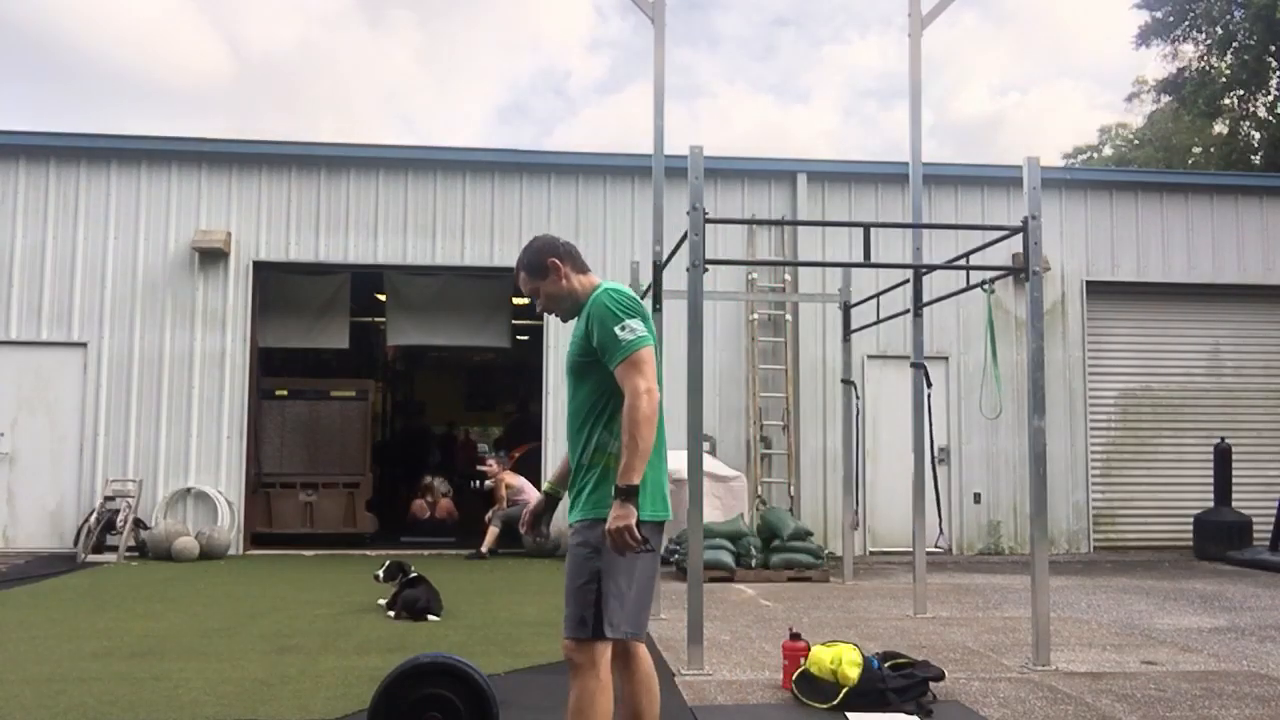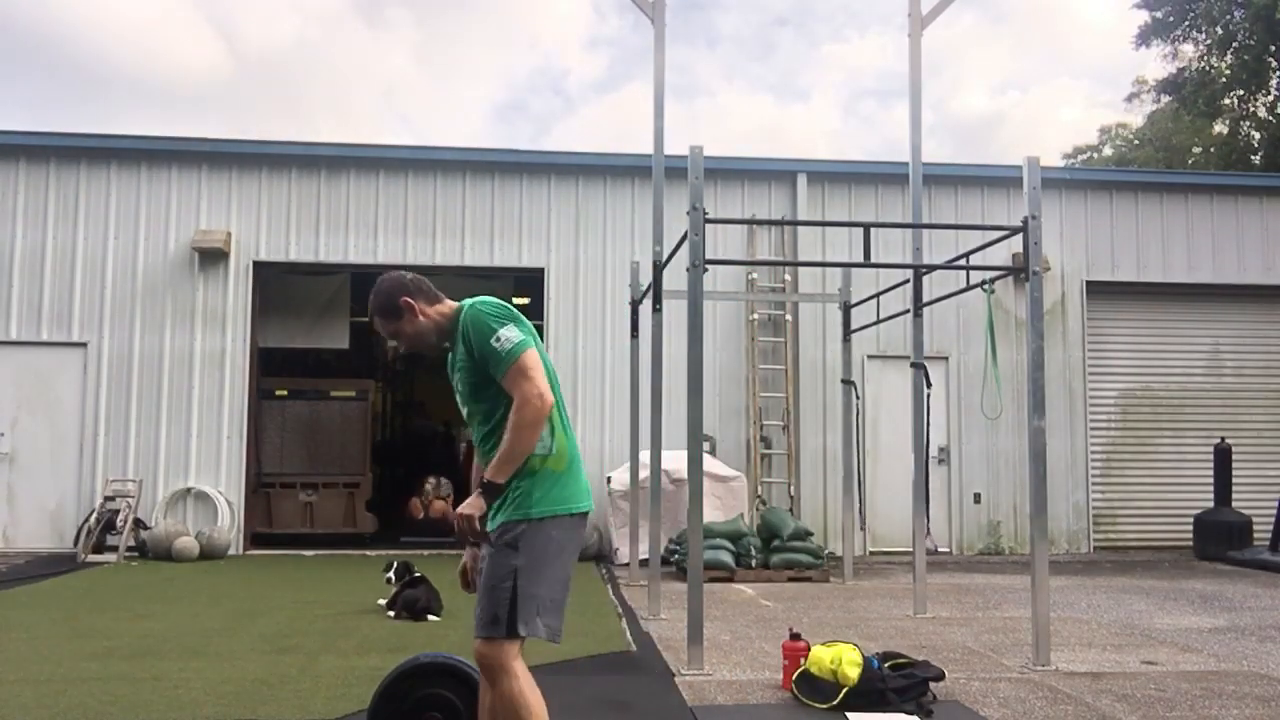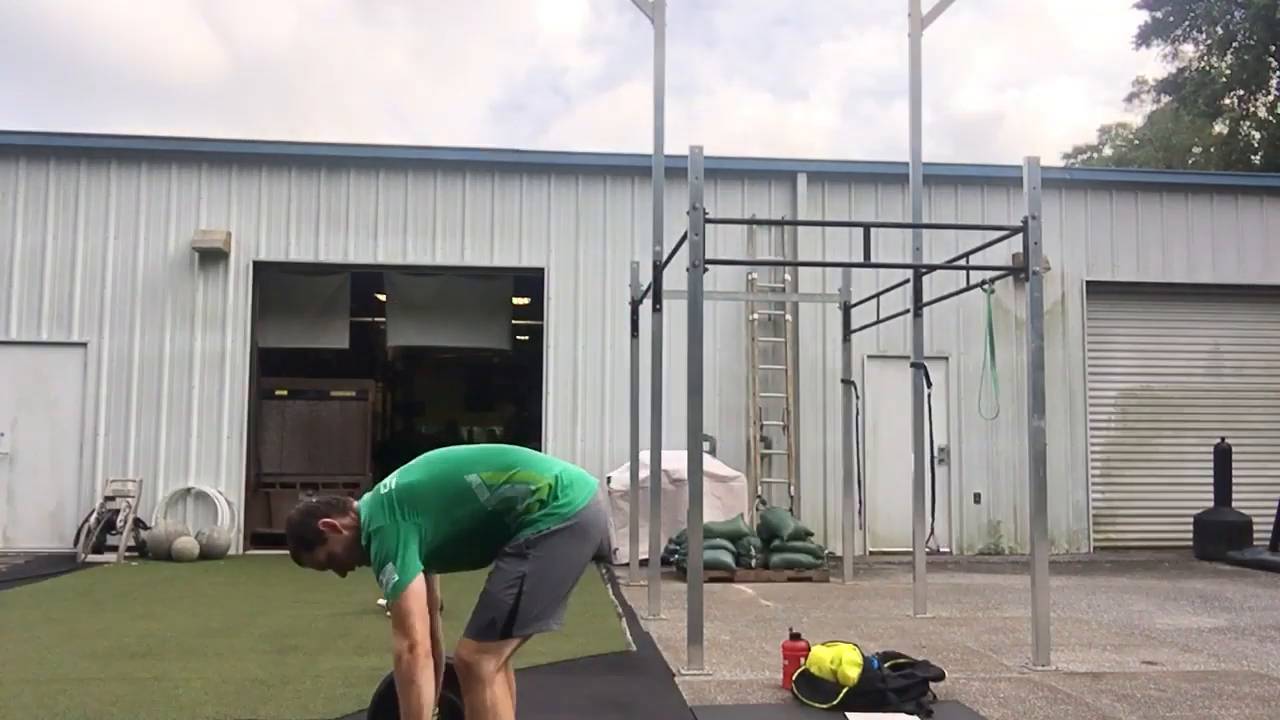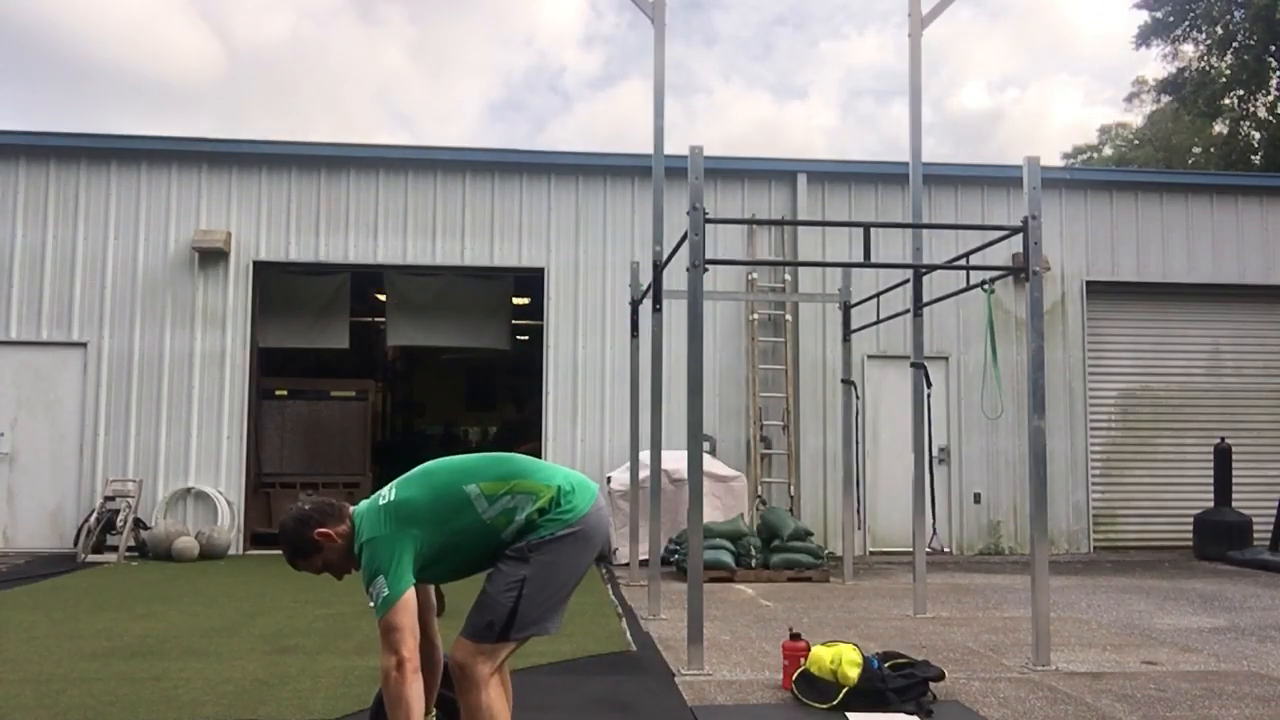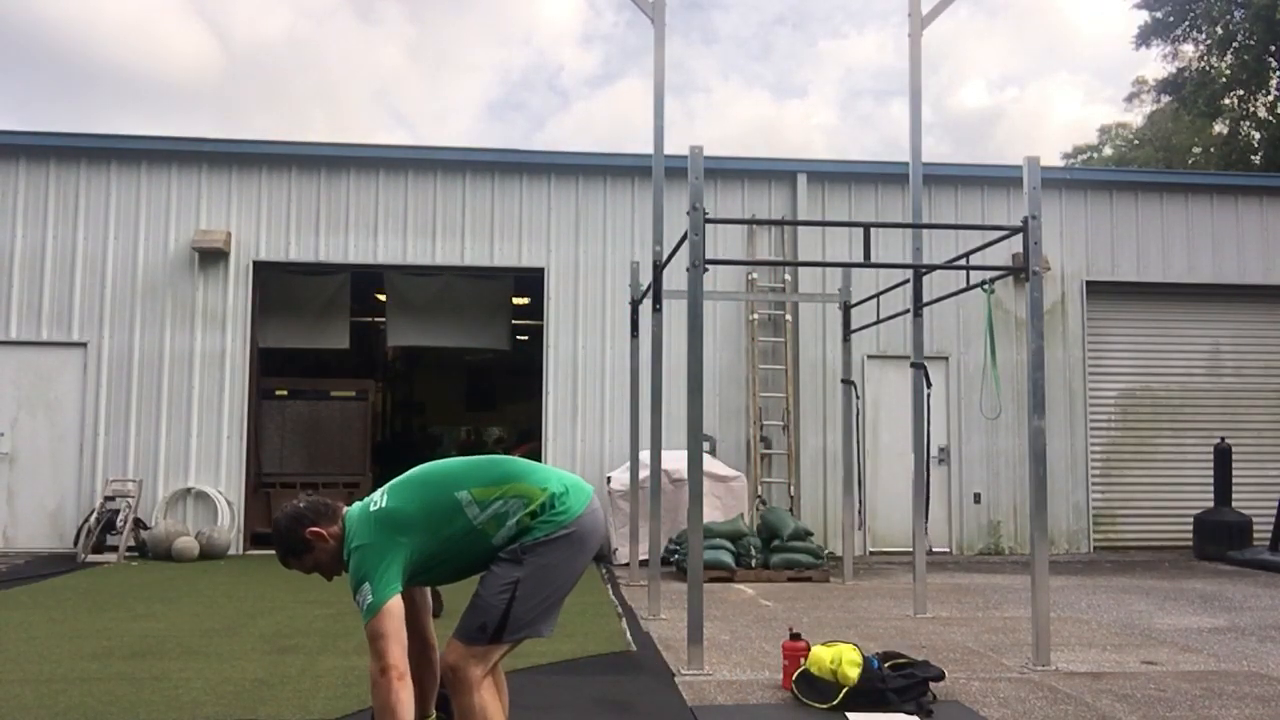
dt=1s
person 1, frame 1
left shoulder: (609, 303)
right shoulder: (598, 314)
left elbow: (643, 396)
left wrist: (624, 497)
right wrist: (547, 494)
left hip: (614, 506)
right hip: (610, 503)
left knee: (587, 650)
right knee: (624, 642)
person 1, frame 2
left shoulder: (481, 318)
right shoulder: (459, 354)
left elbow: (536, 397)
left wrist: (486, 492)
right wrist: (476, 543)
left hip: (543, 502)
right hip: (521, 501)
left knee: (498, 652)
right knee: (494, 650)
person 1, frame 3
left shoulder: (385, 526)
right shoulder: (397, 511)
left elbow: (412, 648)
right elbow: (426, 637)
left hip: (563, 512)
right hip: (575, 503)
left knee: (477, 661)
right knee: (491, 652)
person 1, frame 4
left shoulder: (380, 538)
right shoulder: (393, 519)
left elbow: (402, 661)
right elbow: (423, 643)
left hip: (564, 519)
right hip: (575, 507)
left knee: (472, 662)
right knee: (486, 653)
person 1, frame 5
left shoulder: (370, 544)
right shoulder: (386, 523)
left elbow: (391, 669)
right elbow: (421, 645)
left hip: (558, 521)
right hip: (571, 507)
left knee: (464, 666)
right knee: (480, 656)
